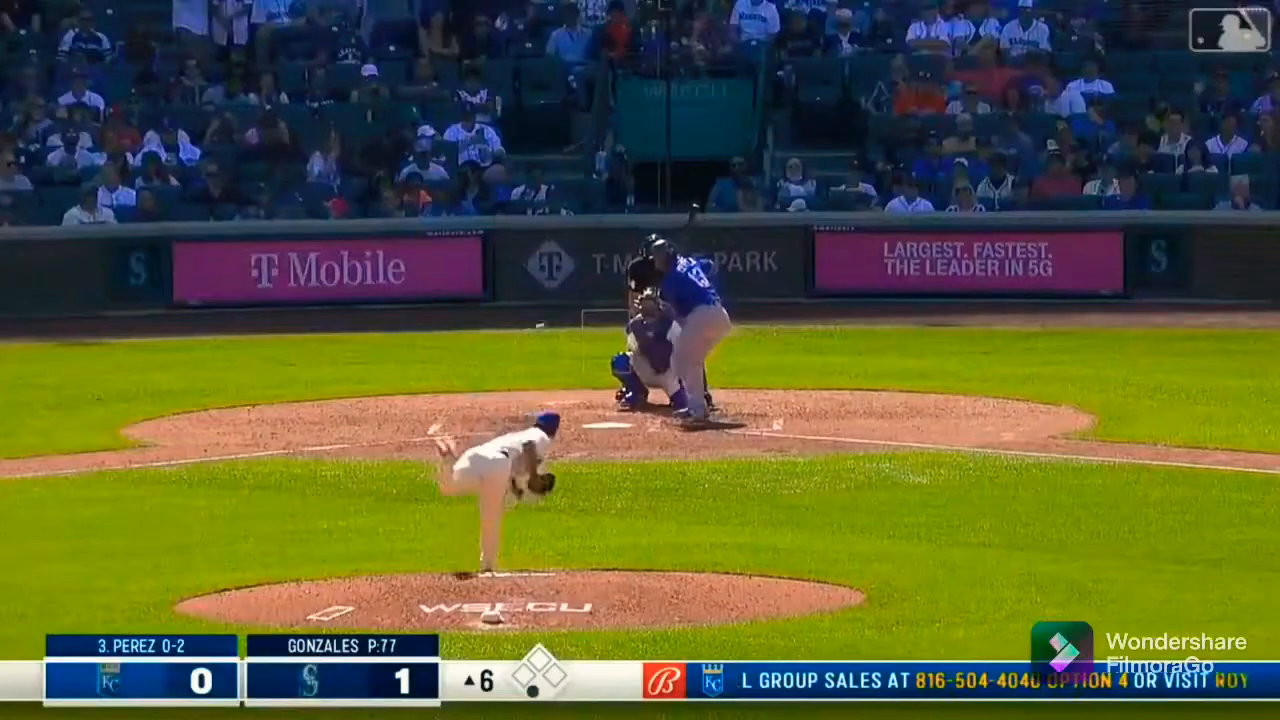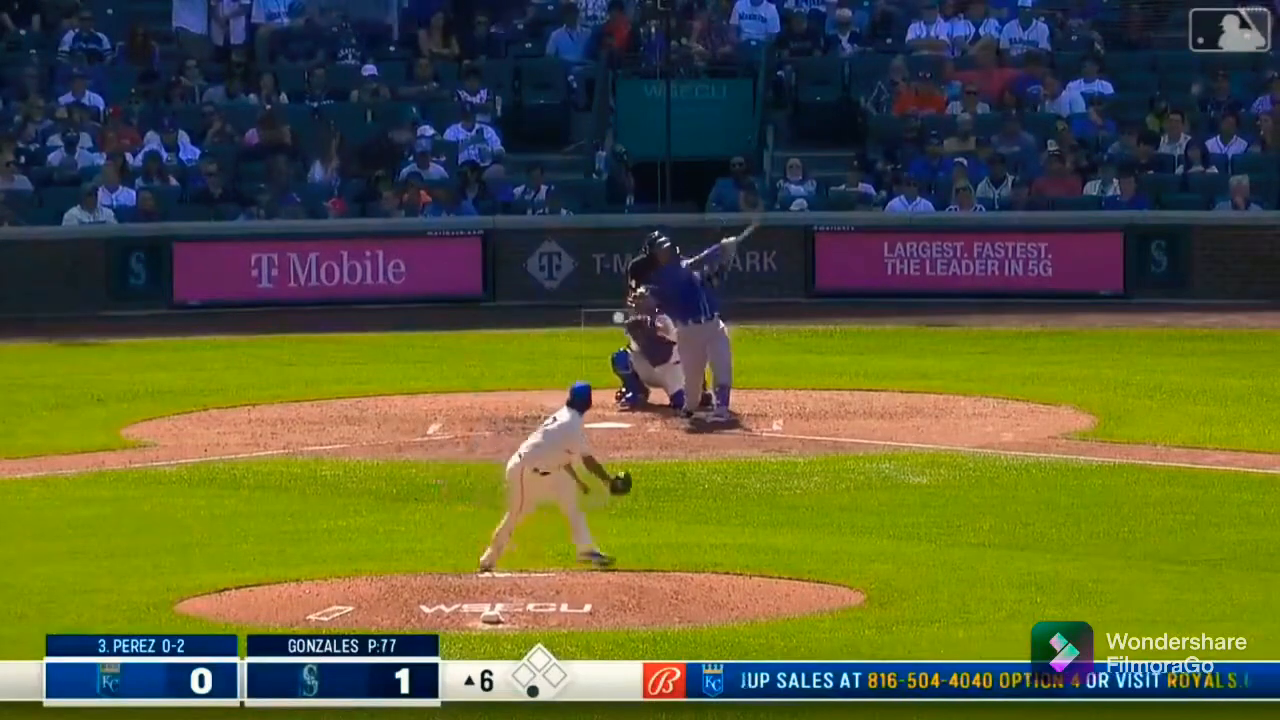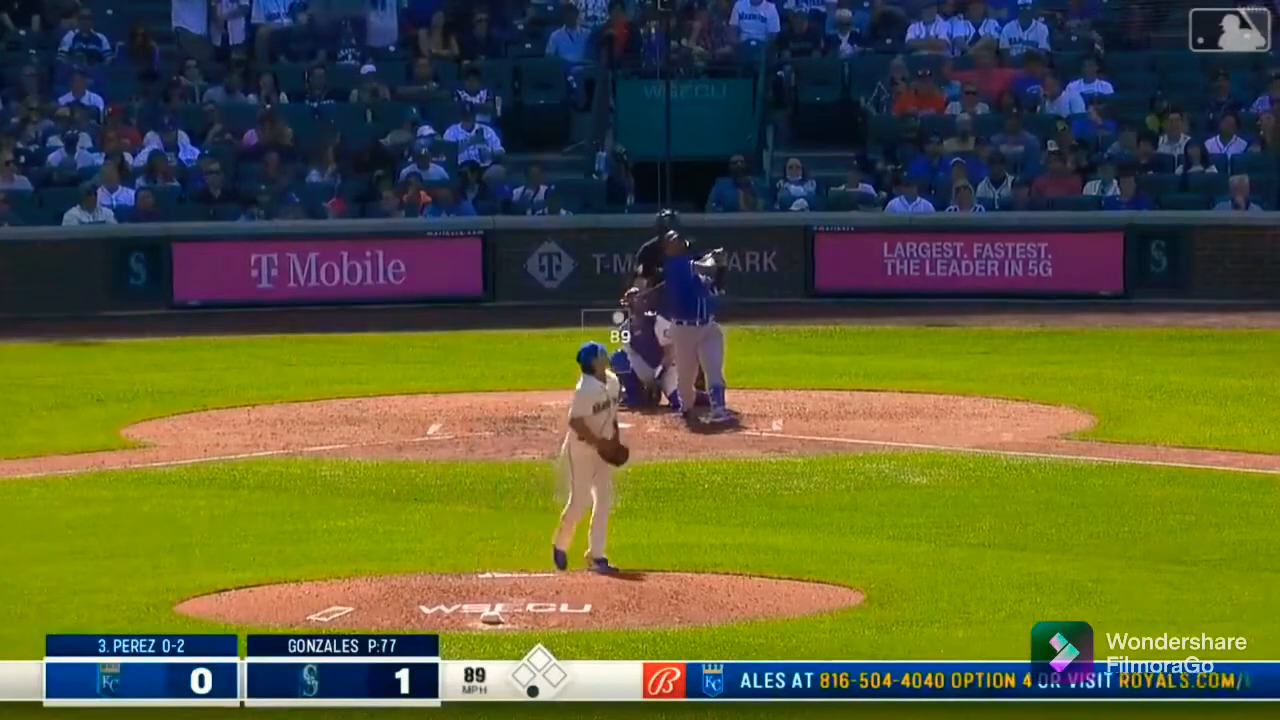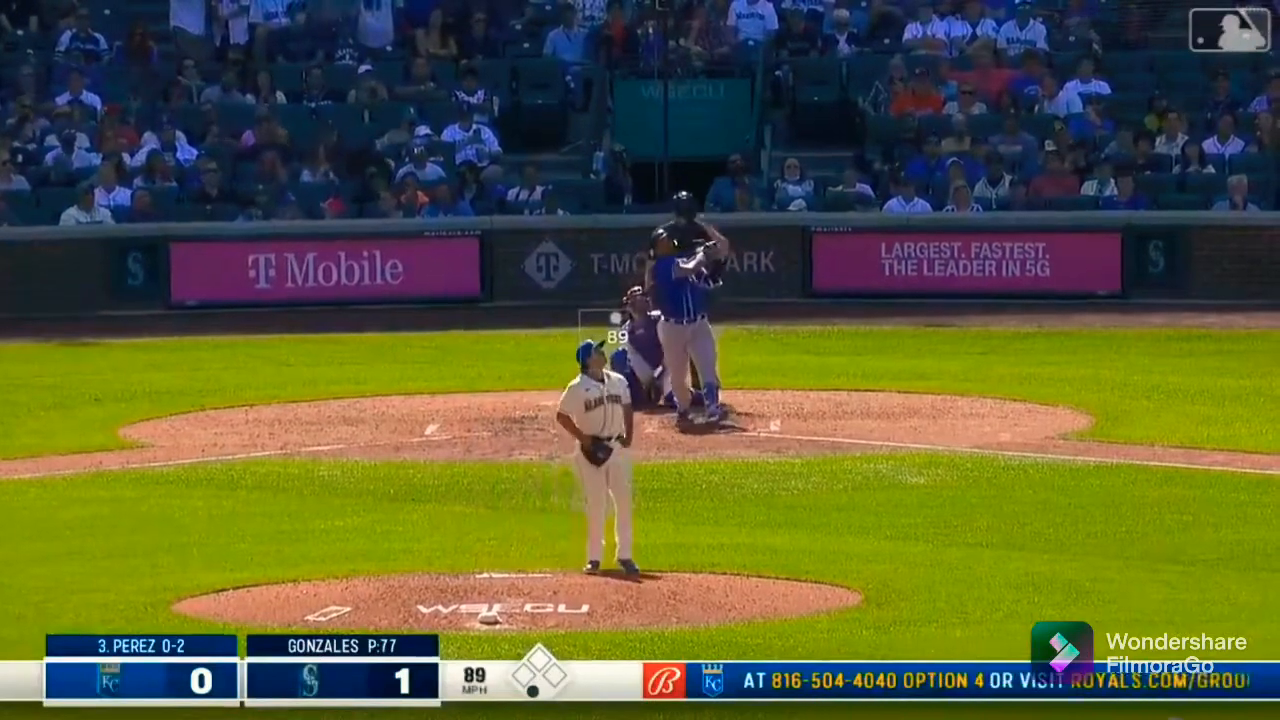
dt=0.4s
person 1, frame 1
left shoulder: (522, 434)
right shoulder: (541, 438)
right elbow: (530, 448)
left wrist: (515, 489)
right wrist: (534, 475)
left hip: (480, 459)
right hip: (499, 464)
left knee: (449, 485)
right knee: (491, 519)
left ankle: (448, 456)
right ankle: (488, 565)
person 1, frame 2
left shoulder: (563, 416)
right shoulder: (574, 427)
right elbow: (589, 463)
left wrist: (576, 479)
right wrist: (608, 480)
right hip: (527, 472)
left knee: (570, 503)
right knee: (515, 519)
left ankle: (588, 551)
right ankle: (489, 561)
person 1, frame 3
left shoulder: (612, 380)
right shoulder: (585, 389)
right elbow: (575, 424)
left wrist: (615, 436)
right wrist: (600, 443)
left hip: (600, 449)
right hip: (579, 449)
left knee: (604, 500)
right knee: (578, 503)
left ankle: (597, 554)
right ankle: (560, 546)
person 1, frame 4
left shoulder: (618, 381)
right shoulder: (577, 387)
left elbow: (627, 409)
right elbow: (562, 416)
left wrist: (629, 434)
right wrist: (582, 438)
left hip: (616, 448)
right hip: (591, 451)
left knee: (624, 502)
right knee: (596, 505)
left ankle: (625, 555)
right ankle: (594, 558)
person 2, frame 1
left shoulder: (671, 277)
right shoulder: (690, 263)
left elbow: (675, 310)
left hip: (703, 317)
right hip: (718, 317)
left knee: (682, 362)
right knee: (691, 362)
left ankle: (698, 409)
right ankle: (696, 407)
person 2, frame 2
left shoulder: (687, 265)
right shoulder: (664, 274)
right elbow: (693, 265)
right wrist: (721, 247)
left hip: (713, 324)
right hip: (689, 330)
left knee: (722, 367)
right knee: (693, 375)
left ankle: (721, 409)
right ankle: (691, 407)
person 2, frame 3
left shoulder: (690, 265)
right shoulder: (674, 265)
left hip: (709, 326)
right hip: (684, 329)
left knee: (714, 368)
right knee: (686, 374)
left ankle: (719, 409)
right ankle: (686, 408)
person 2, frame 4
left shoulder: (689, 259)
right shoulder: (660, 267)
right elbow: (689, 269)
left wrist: (710, 253)
right wrist: (703, 253)
left hip: (698, 324)
right hip: (673, 327)
left knee: (707, 366)
right knee: (677, 373)
left ankle: (713, 407)
right ankle: (684, 408)
